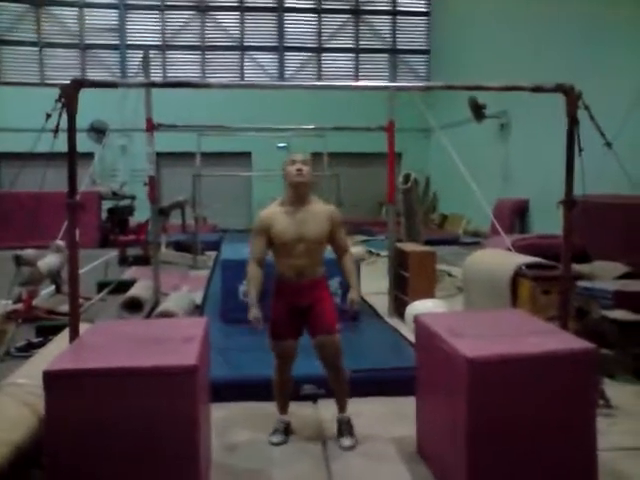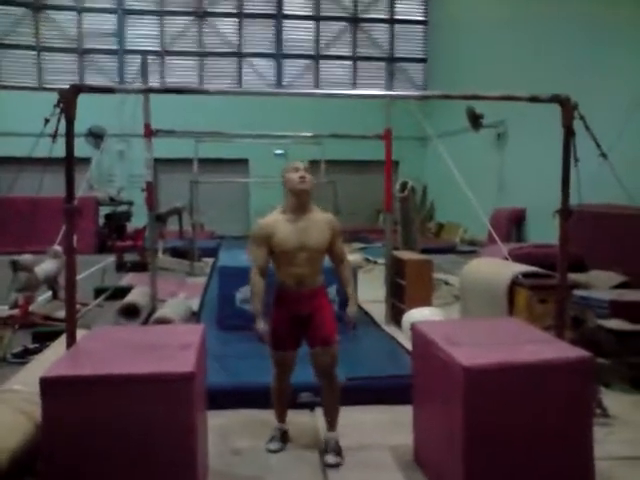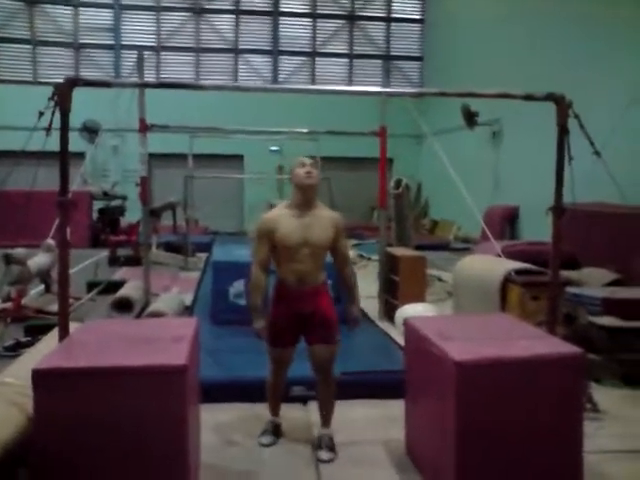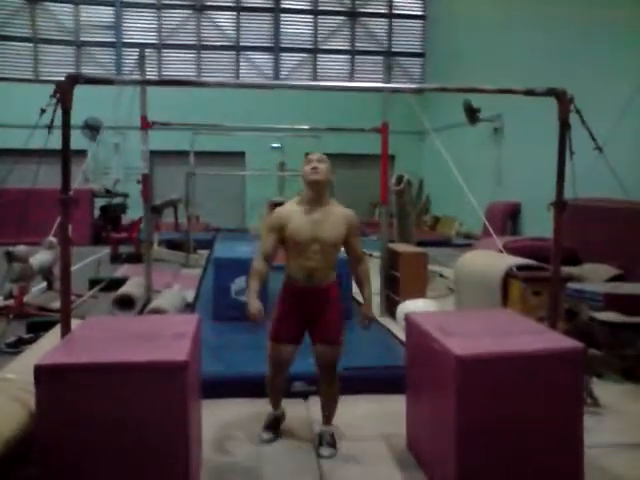
dt=0.2s
person 1, frame 1
left shoulder: (329, 213)
right shoulder: (267, 217)
left elbow: (343, 252)
right elbow: (256, 262)
left wrist: (353, 287)
right wrist: (253, 303)
left hip: (318, 291)
right hip: (284, 293)
left knee: (332, 358)
right knee: (283, 361)
left ankle: (343, 417)
right ankle: (283, 420)
person 1, frame 2
left shoulder: (328, 222)
right shoulder: (267, 225)
left elbow: (341, 262)
right elbow: (258, 272)
left wrist: (352, 299)
right wrist: (259, 316)
left hip: (318, 300)
right hip: (284, 301)
left knee: (327, 370)
right knee: (282, 370)
left ankle: (331, 437)
right ankle: (281, 427)
person 1, frame 3
left shoulder: (333, 220)
right shoulder: (271, 220)
left elbow: (343, 263)
right elbow: (259, 268)
left wrist: (354, 301)
right wrist: (257, 312)
left hip: (319, 298)
right hip: (285, 298)
left knee: (324, 368)
right knee: (279, 366)
left ankle: (325, 433)
right ankle: (274, 421)
person 1, frame 4
left shoulder: (346, 217)
right shoulder: (282, 215)
left elbow: (358, 261)
right elbow: (263, 258)
left wrist: (367, 301)
right wrist: (253, 295)
left hip: (327, 297)
right hip: (292, 295)
left knee: (328, 366)
right knee: (278, 363)
left ankle: (327, 429)
right ankle: (276, 413)
